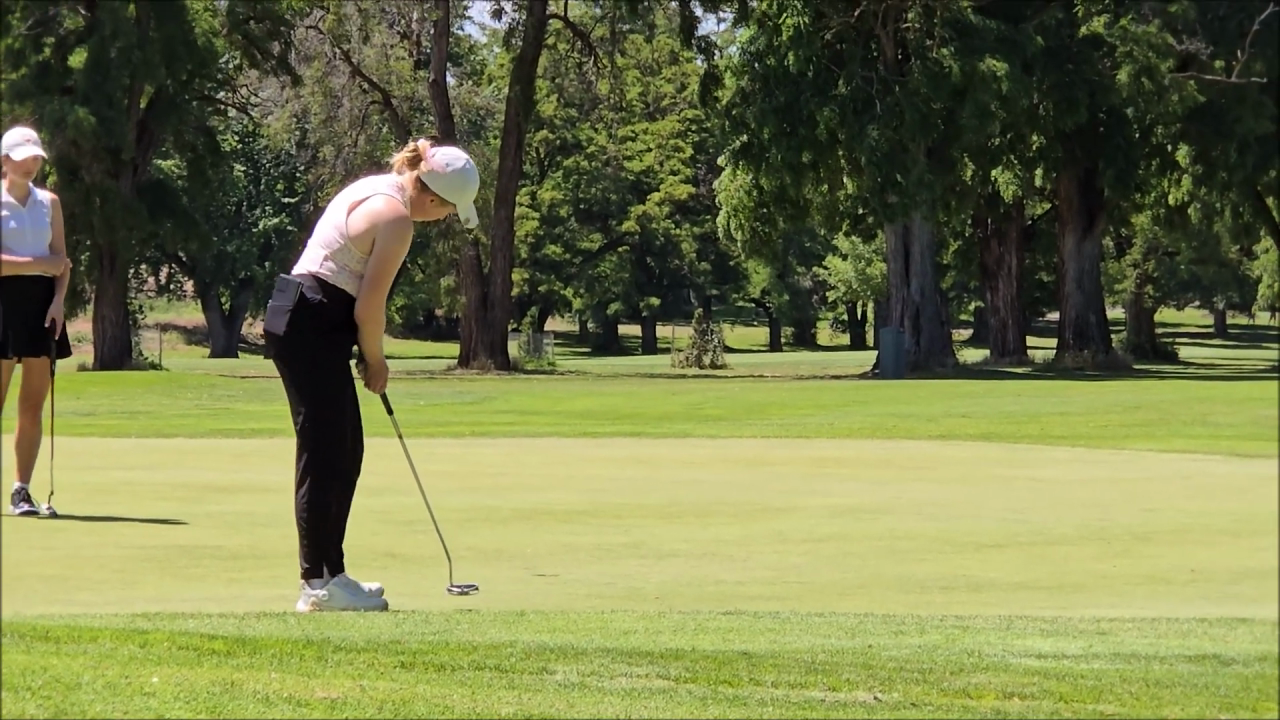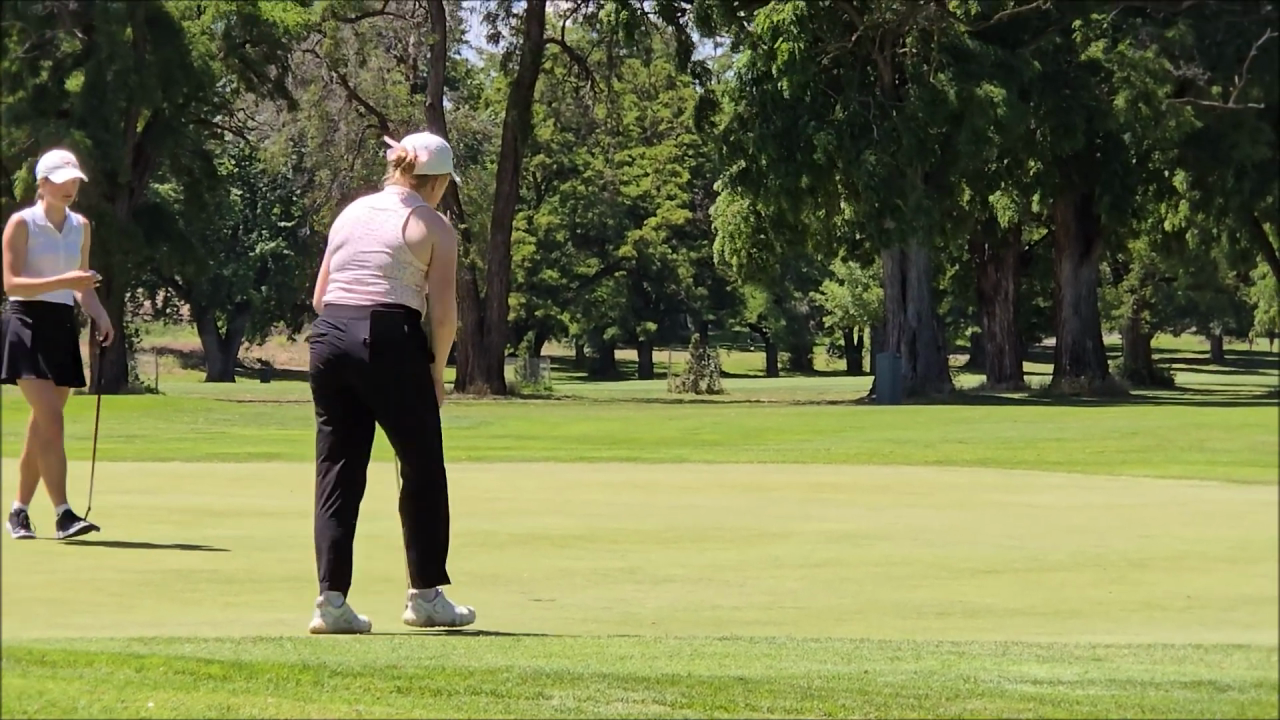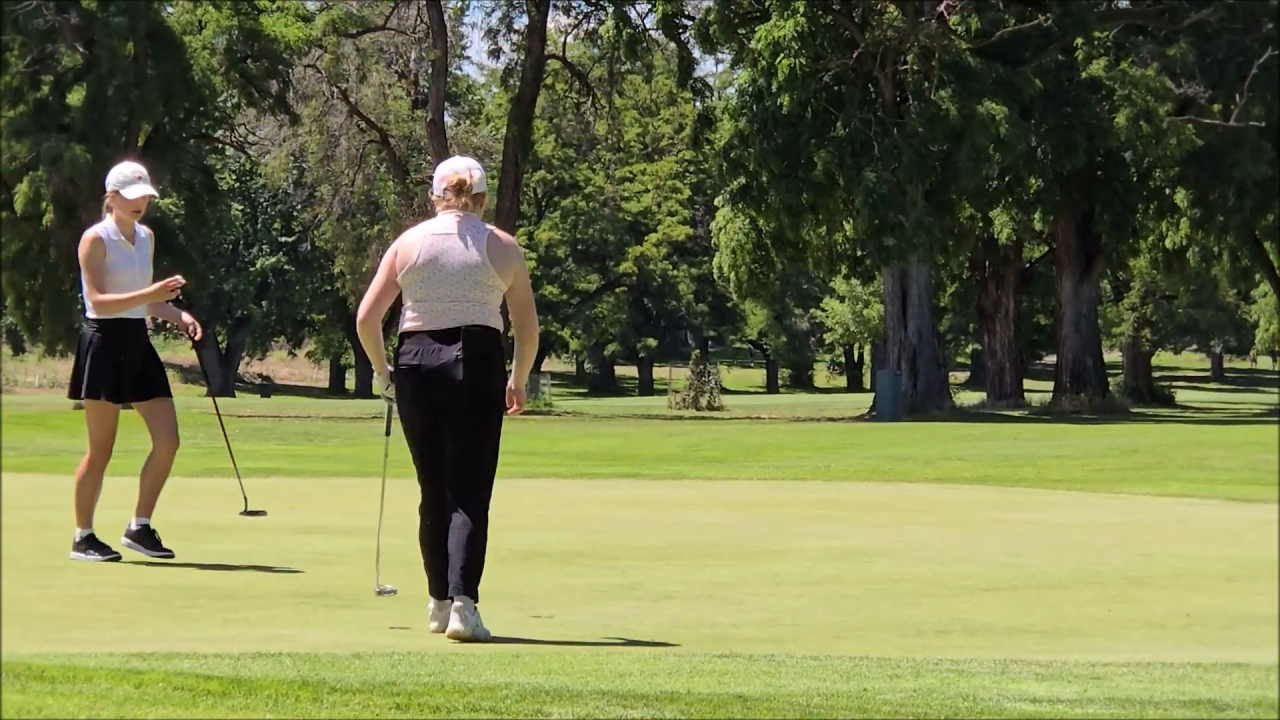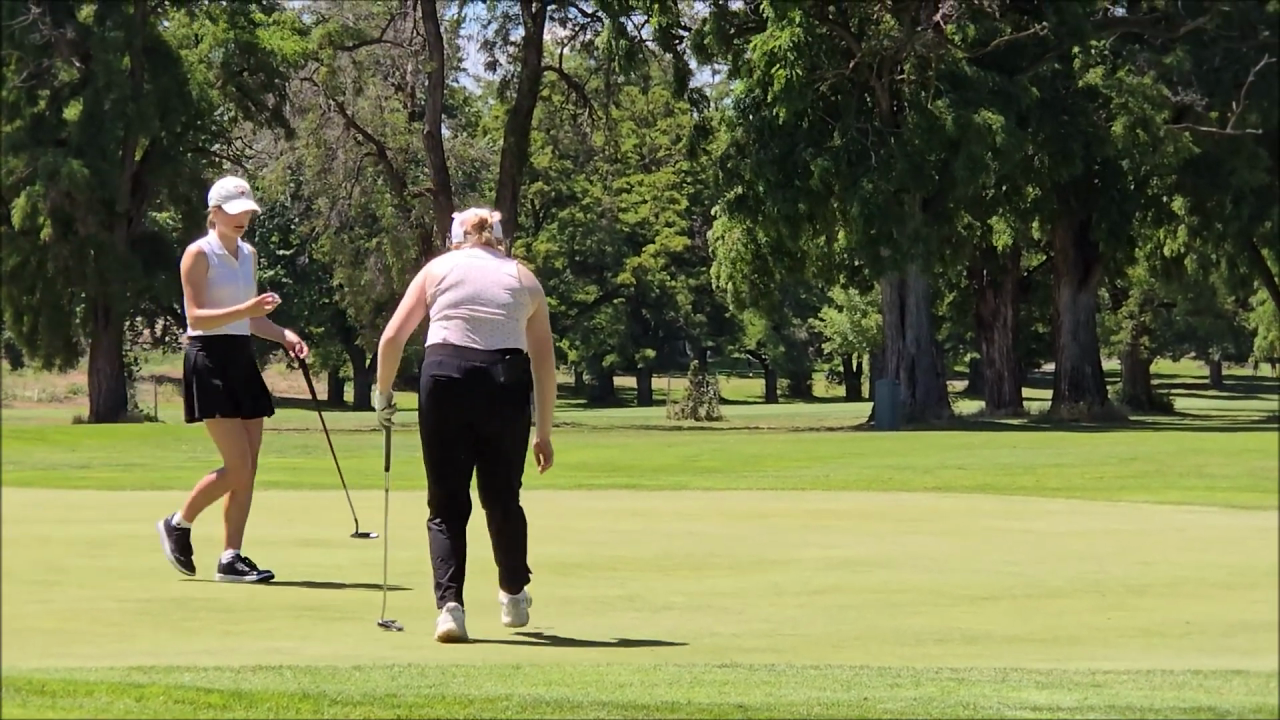
dt=0.5s
person 1, frame 1
left shoulder: (371, 187)
right shoulder: (396, 216)
right elbow: (370, 307)
left wrist: (364, 353)
right wrist: (374, 359)
left hip: (291, 316)
right hip: (311, 326)
left knee: (342, 450)
right knee: (326, 455)
left ankle: (330, 574)
right ankle: (319, 583)
person 1, frame 2
left shoulder: (351, 212)
right shoulder: (434, 225)
left elbow: (320, 295)
right elbow: (444, 311)
right wrist: (436, 371)
left hip: (329, 338)
right hip: (389, 344)
left knee: (338, 475)
right knee: (423, 473)
left ankle: (332, 600)
right ankle: (426, 596)
person 1, frame 3
left shoulder: (408, 242)
right shoulder: (504, 246)
left elbow: (366, 318)
right elbow: (527, 328)
left wrist: (382, 369)
right wrist: (519, 379)
left hip: (416, 364)
right hip: (476, 366)
left knee: (435, 491)
right knee: (470, 494)
left ankle: (441, 605)
right ankle: (462, 609)
person 1, frame 4
left shoulder: (437, 267)
right shoulder: (525, 278)
left elbow: (392, 338)
right elbow: (544, 362)
left wrist: (383, 395)
right wrist: (543, 432)
left hip: (445, 376)
right hip: (506, 382)
left knee: (447, 505)
right knee: (502, 497)
left ankle: (450, 607)
right ankle: (514, 598)
person 2, frame 1
left shoulder: (49, 202)
left elbow: (61, 261)
left wrist: (58, 301)
right wrist: (39, 262)
left hip: (41, 303)
left knee: (33, 406)
person 2, frame 2
left shoulder: (81, 226)
left wrist: (101, 315)
right wrist: (63, 279)
left hip: (63, 328)
left knee: (41, 430)
right knee: (51, 421)
right ankle: (62, 514)
person 2, frame 3
left shoulder: (146, 237)
right shoulder: (95, 239)
right elbow: (99, 303)
left wrist: (179, 314)
right wrist: (151, 293)
left hip: (139, 344)
right hip: (105, 343)
left knee: (167, 440)
right knee: (101, 448)
left ankle: (140, 527)
right ankle: (83, 536)
person 2, frame 4
left shoulder: (248, 254)
right shoulder: (198, 253)
right elbow: (196, 317)
left wrist: (285, 334)
right wrist: (244, 308)
left hip: (242, 360)
right hip: (210, 360)
left knee: (248, 467)
right knee: (237, 469)
left ankle: (231, 557)
right ankle: (178, 523)
